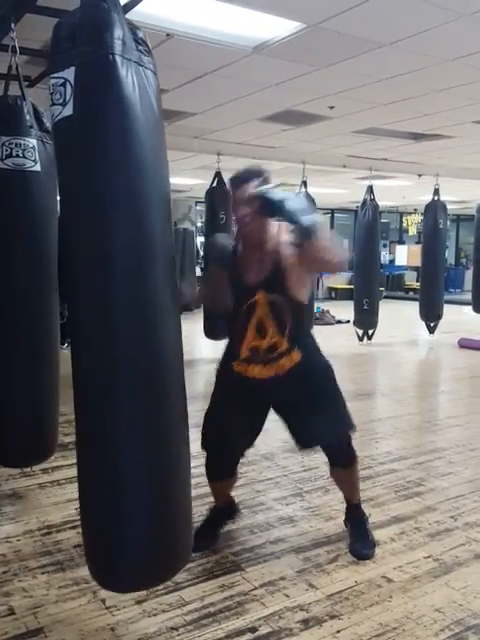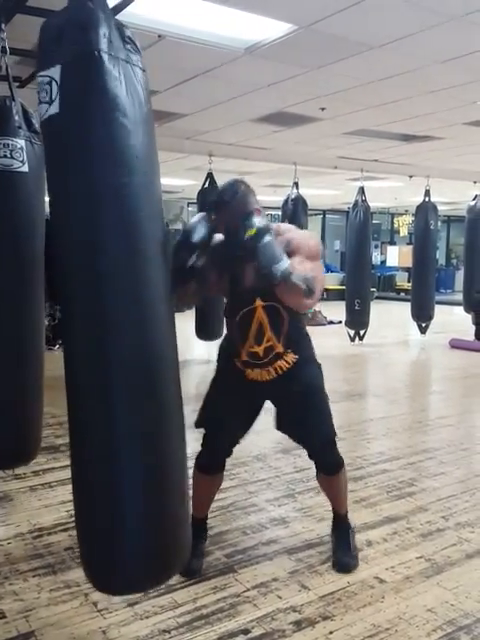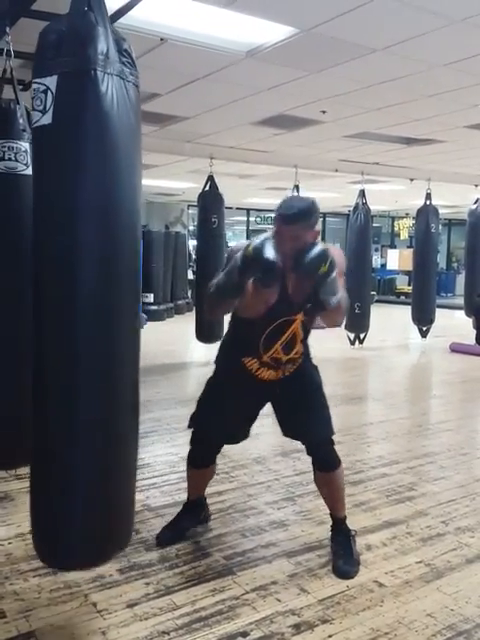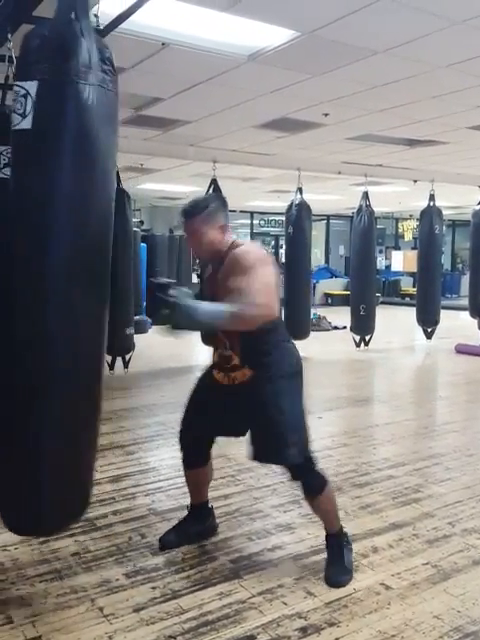
dt=0.5s
person 1, frame 1
left shoulder: (293, 242)
right shoulder: (224, 252)
left elbow: (335, 260)
right elbow: (214, 302)
left wrist: (298, 217)
left hip: (298, 364)
right hip: (241, 369)
left knee: (337, 443)
right knee: (218, 450)
left ankle: (355, 517)
right ankle: (222, 509)
person 1, frame 2
left shoulder: (297, 241)
right shoulder: (221, 250)
left elbow: (304, 299)
right elbow: (184, 291)
left wrist: (262, 248)
left hip: (293, 364)
right hip: (238, 366)
left knee: (324, 449)
right knee: (214, 449)
left ankle: (342, 527)
right ankle: (196, 532)
person 1, frame 3
left shoulder: (328, 259)
right shoulder: (251, 256)
left elbow: (336, 317)
right elbow: (212, 306)
left wrist: (326, 280)
right wrist: (238, 273)
left hip: (294, 367)
right hip: (239, 366)
left knee: (323, 449)
right knee: (204, 442)
left ankle: (341, 532)
right ankle: (194, 509)
person 1, frame 4
left shoulder: (248, 256)
right shoulder: (216, 263)
left elbow: (258, 310)
left wrist: (195, 312)
right wrist: (185, 306)
left hip: (271, 372)
right hip: (229, 370)
left knee: (298, 464)
right knee: (193, 439)
left ankle: (338, 541)
right ankle: (200, 517)
